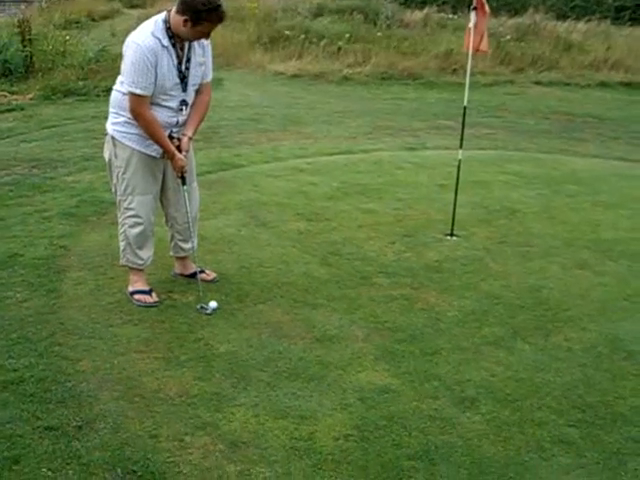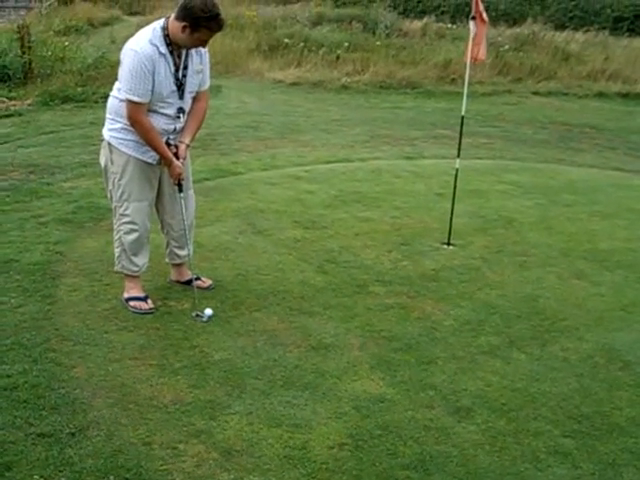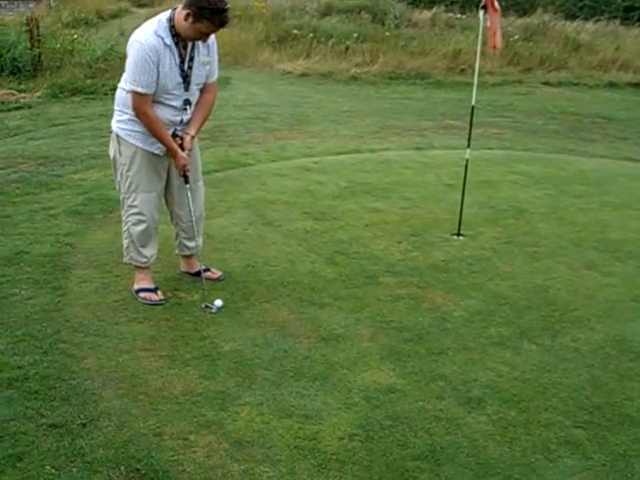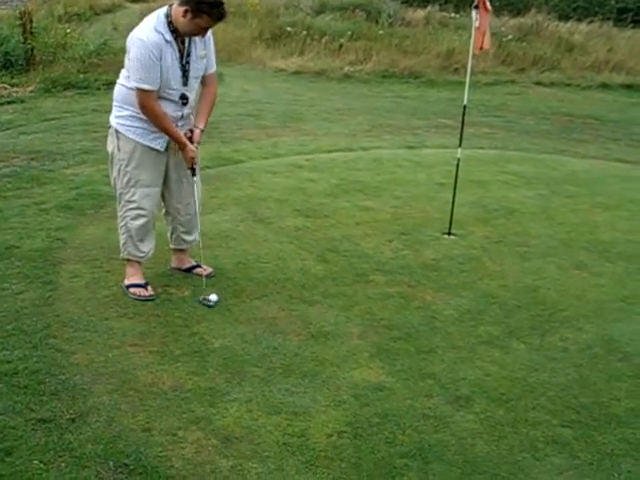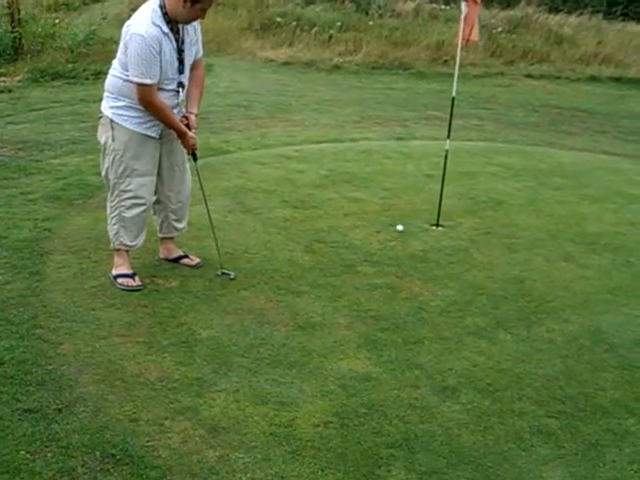
dt=0.7s
person 1, frame 1
left shoulder: (200, 40)
right shoulder: (144, 44)
left elbow: (203, 91)
right elbow: (139, 109)
left wrist: (187, 135)
right wrist: (170, 152)
left hip: (176, 136)
right hip: (135, 136)
left knee: (185, 202)
right knee: (138, 209)
left ankle: (183, 262)
right ankle: (136, 276)
person 1, frame 2
left shoulder: (197, 48)
right shoulder: (141, 51)
left elbow: (200, 99)
right elbow: (136, 116)
left wrist: (184, 143)
right wrist: (168, 160)
left hip: (173, 141)
right hip: (131, 143)
left knee: (181, 209)
right knee: (134, 215)
left ankle: (179, 269)
right ankle: (132, 283)
person 1, frame 3
left shoulder: (206, 39)
right shoulder: (147, 42)
left elbow: (208, 91)
right elbow: (141, 107)
left wrist: (191, 134)
right wrist: (172, 150)
left hip: (181, 133)
right hip: (139, 134)
left knee: (191, 200)
right knee: (142, 207)
left ankle: (189, 260)
right ankle: (142, 274)
person 1, frame 4
left shoulder: (201, 34)
right shoulder: (147, 40)
left elbow: (209, 82)
right elbow: (147, 104)
left wrist: (198, 128)
right wrist: (182, 143)
left hip: (178, 128)
right hip: (138, 130)
left knee: (185, 196)
right knee: (139, 202)
left ankle: (180, 255)
right ankle: (133, 269)
person 1, frame 5
right shoulder: (144, 32)
left elbow: (196, 65)
right elbow: (146, 97)
left wrist: (191, 112)
right wrist: (182, 132)
left hip: (168, 117)
right hip: (129, 119)
left knee: (176, 186)
right knee: (131, 192)
left ankle: (167, 245)
right ankle: (120, 259)
